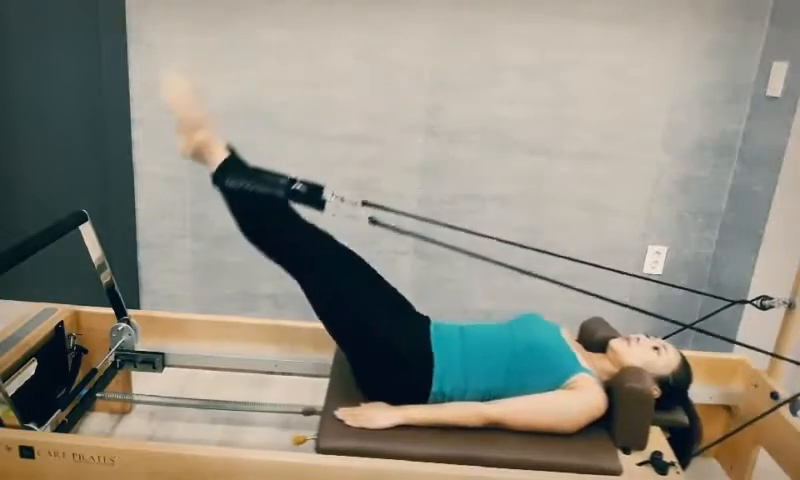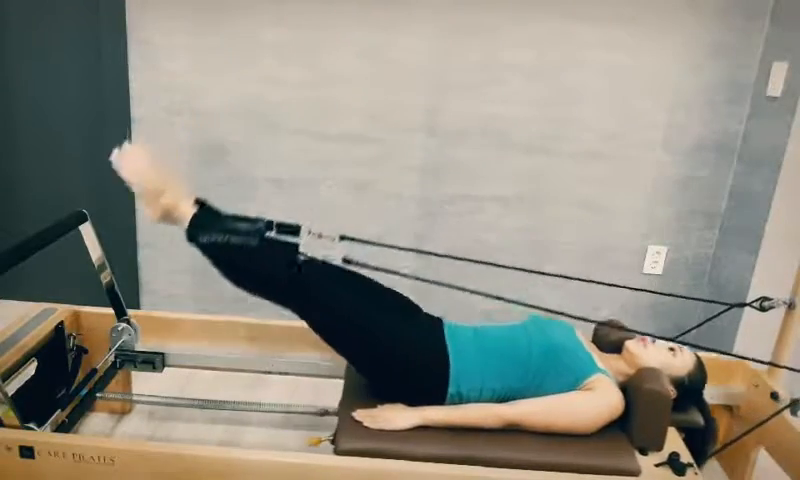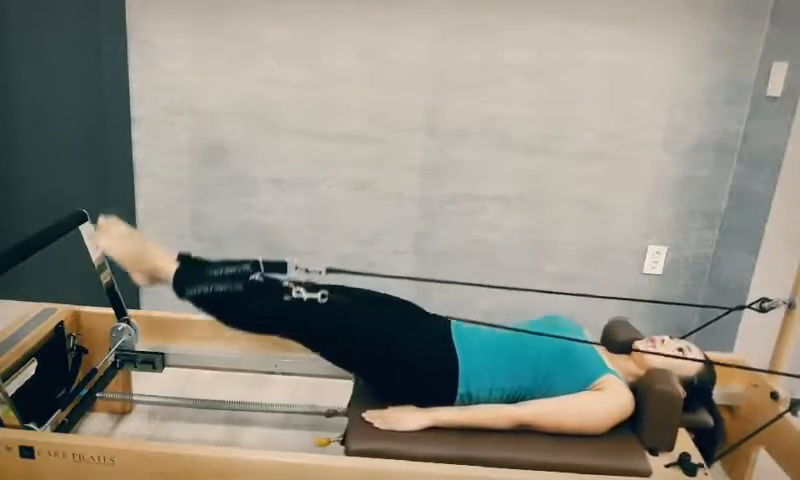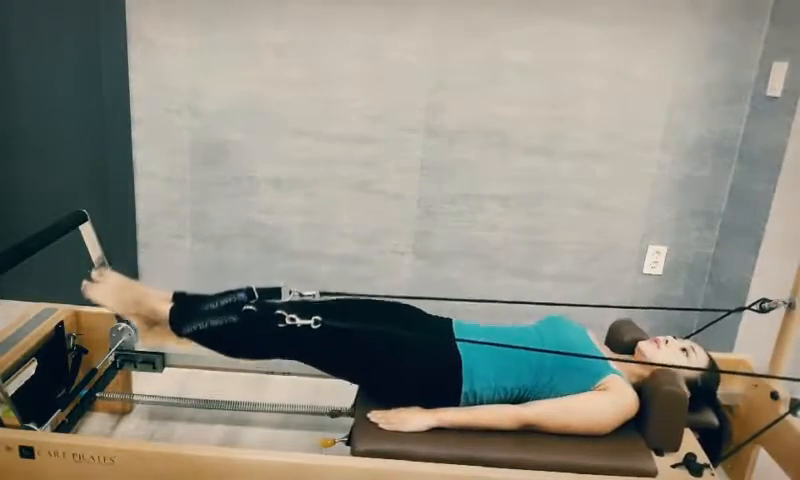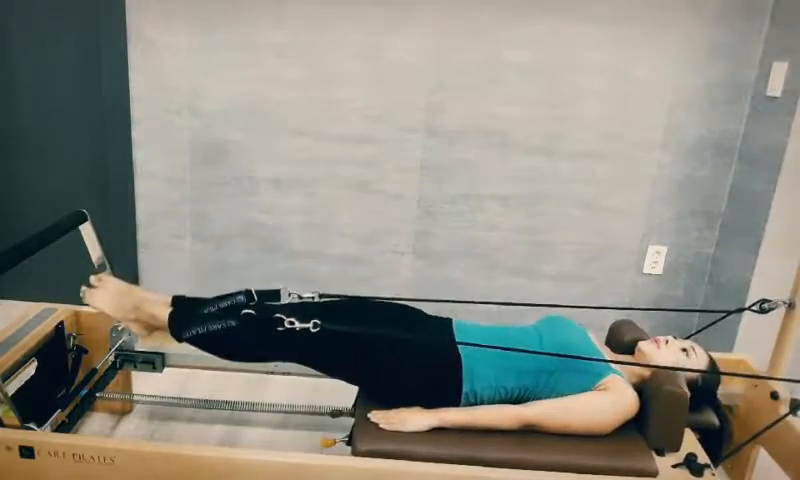
dt=0.3s
person 1, frame 1
left shoulder: (589, 400)
right shoulder: (563, 343)
left elbow: (489, 414)
left wrist: (398, 413)
left hip: (411, 376)
right hip: (419, 340)
left knee: (310, 255)
right knee: (317, 250)
left ankle: (215, 154)
right ankle: (216, 152)
person 1, frame 2
left shoulder: (605, 401)
right shoulder: (584, 348)
left elbow: (505, 414)
left wrist: (415, 415)
left hip: (428, 371)
right hip: (436, 337)
left knee: (304, 282)
right knee: (308, 269)
left ankle: (182, 210)
right ankle: (184, 207)
person 1, frame 3
left shoulder: (616, 401)
right shoulder: (597, 354)
left elbow: (519, 415)
left wrist: (426, 416)
left hip: (440, 378)
right hip: (442, 337)
left knee: (297, 312)
right knee: (302, 296)
left ankle: (166, 267)
right ankle: (168, 264)
person 1, frame 4
left shoulder: (619, 402)
right shoulder: (595, 348)
left elbow: (522, 414)
left wrist: (430, 416)
left hip: (444, 375)
right hip: (443, 336)
left knee: (293, 332)
right knee: (286, 306)
left ankle: (162, 311)
right ankle: (164, 304)
person 1, frame 5
left shoulder: (620, 401)
right shoulder: (594, 348)
left elbow: (522, 415)
left wrist: (430, 417)
left hip: (445, 375)
right hip: (443, 336)
left knee: (292, 335)
right knee: (290, 311)
left ankle: (161, 313)
right ankle: (161, 307)
